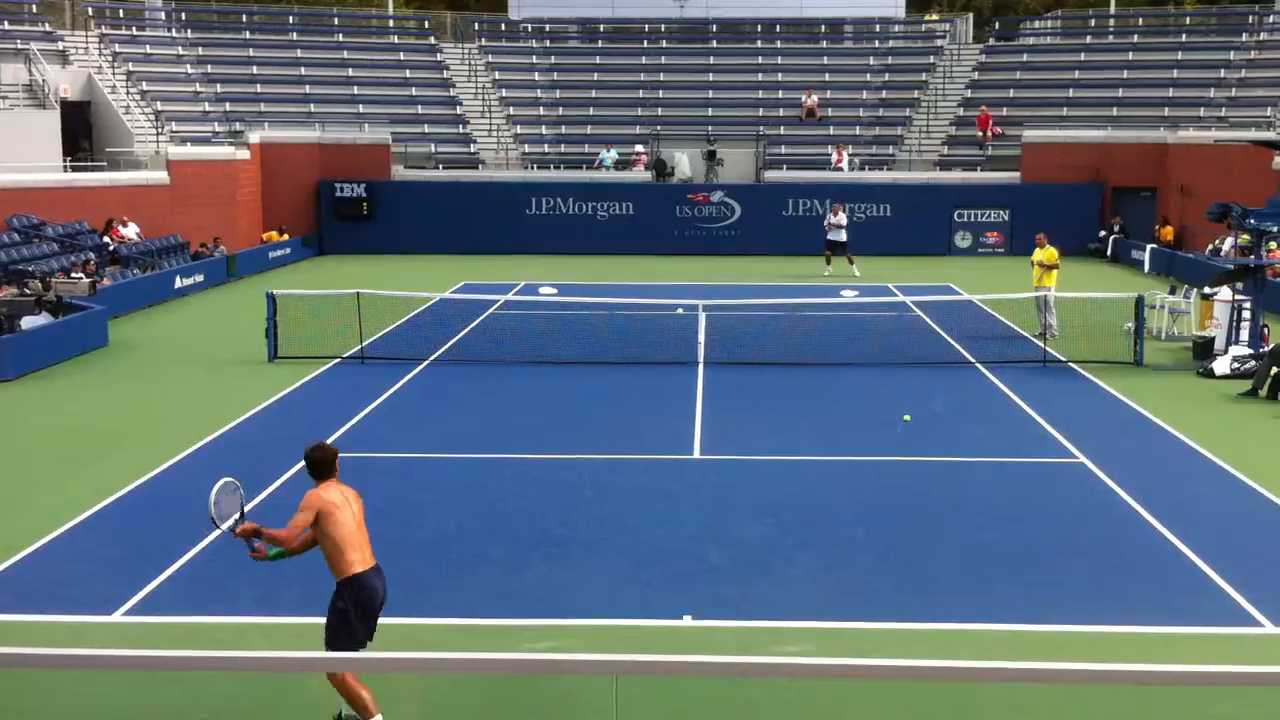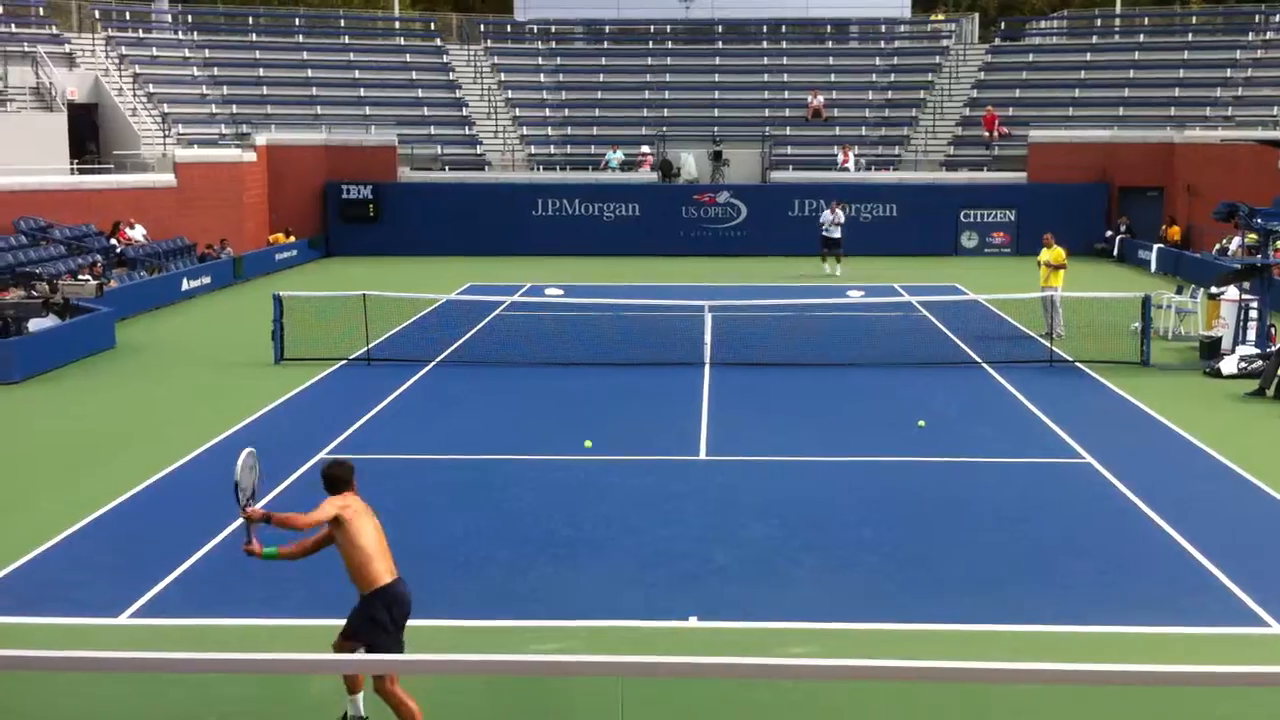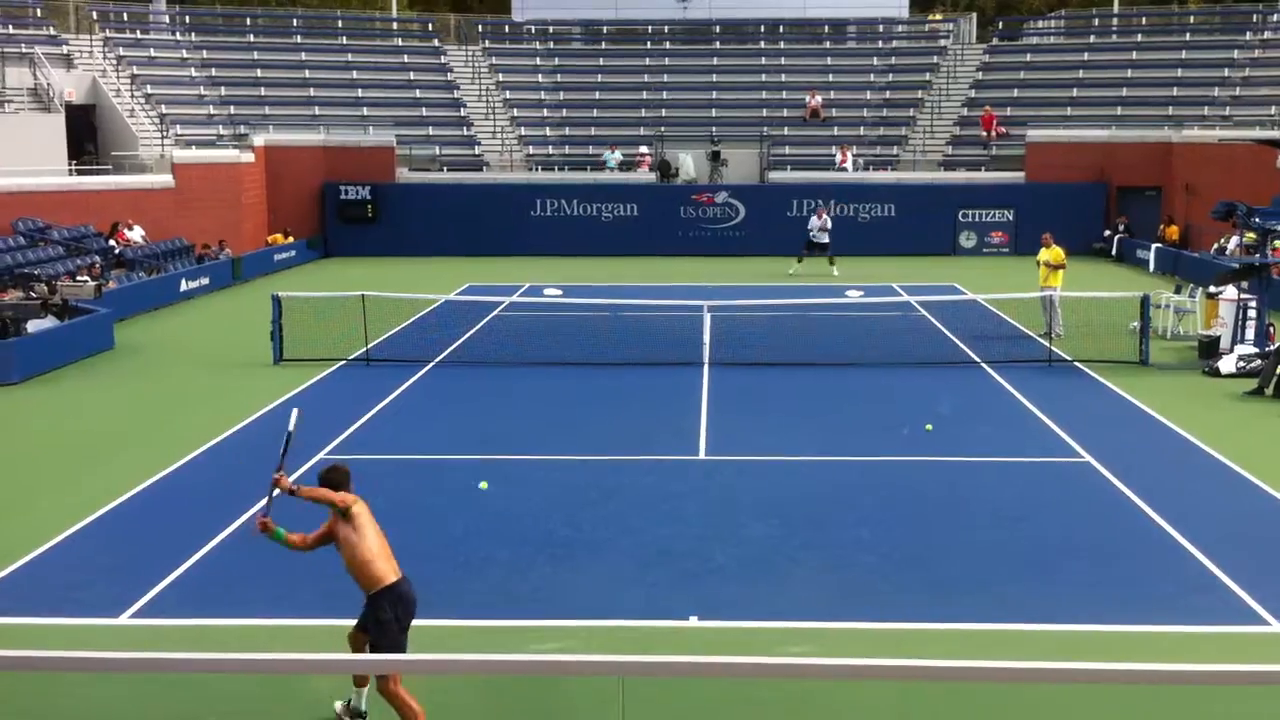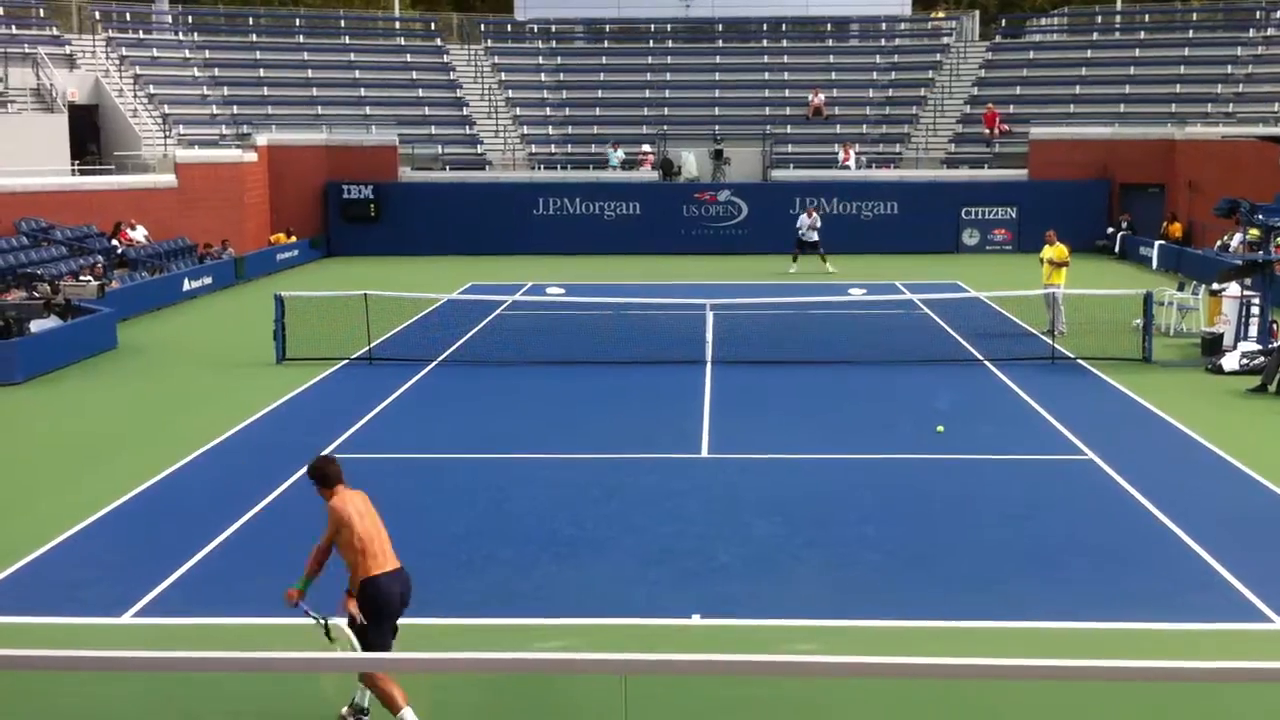
dt=0.2s
person 1, frame 1
left shoulder: (316, 497)
right shoulder: (350, 494)
left elbow: (288, 539)
right elbow: (315, 536)
left wrist: (256, 530)
right wrist: (271, 554)
left hip: (355, 587)
right hip: (373, 579)
left knee: (340, 672)
right knee: (341, 652)
person 1, frame 2
left shoulder: (338, 504)
right shoulder: (353, 510)
left elbow: (304, 521)
right elbow: (306, 547)
left wrist: (265, 517)
right wrist: (265, 552)
left hip: (384, 598)
right hip: (388, 592)
left knee: (385, 684)
right knee: (342, 647)
person 1, frame 3
left shoulder: (349, 503)
right shoulder: (335, 524)
left elbow: (333, 498)
right elbow: (303, 541)
left wrist: (293, 489)
right wrist: (274, 531)
left hip: (390, 597)
right hip: (386, 595)
left knee: (388, 684)
right knee: (357, 639)
person 1, frame 4
left shoulder: (337, 506)
right shoulder: (357, 496)
left elbow: (358, 549)
right elbow: (323, 550)
left wrist: (351, 595)
right wrist: (301, 587)
left hip: (377, 589)
right hip: (398, 580)
left knee: (374, 673)
right knee: (366, 646)
